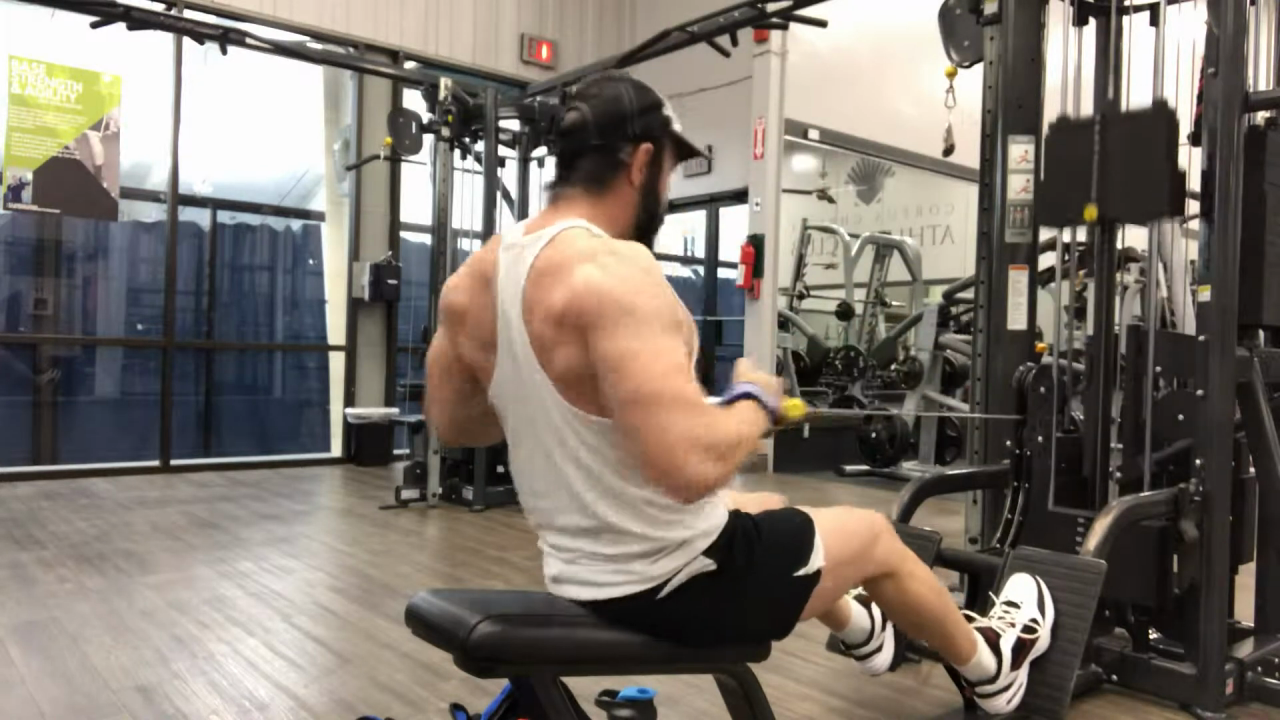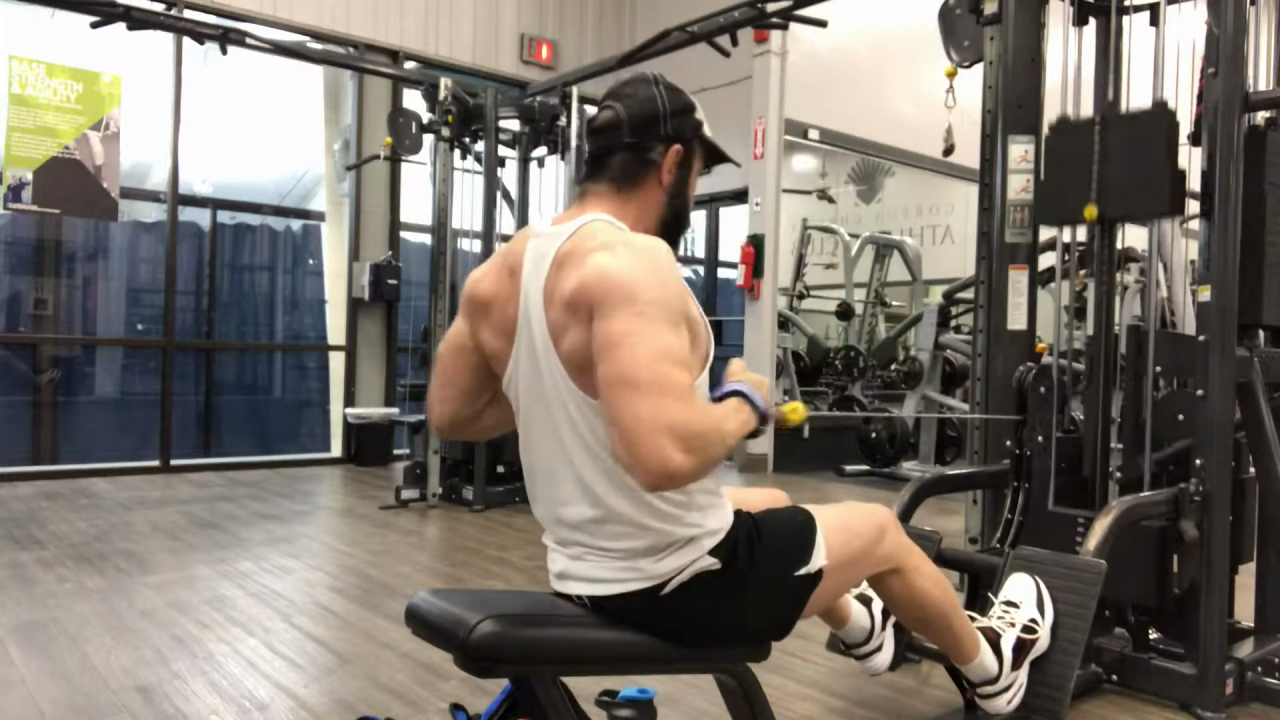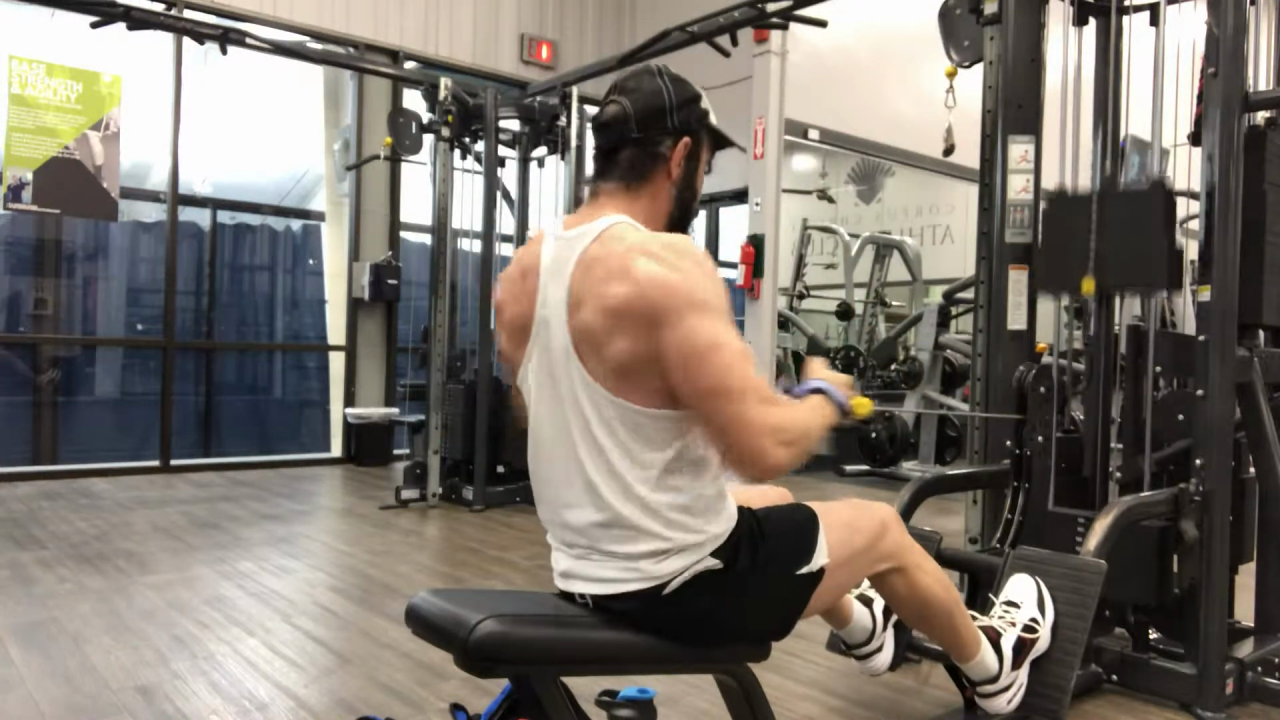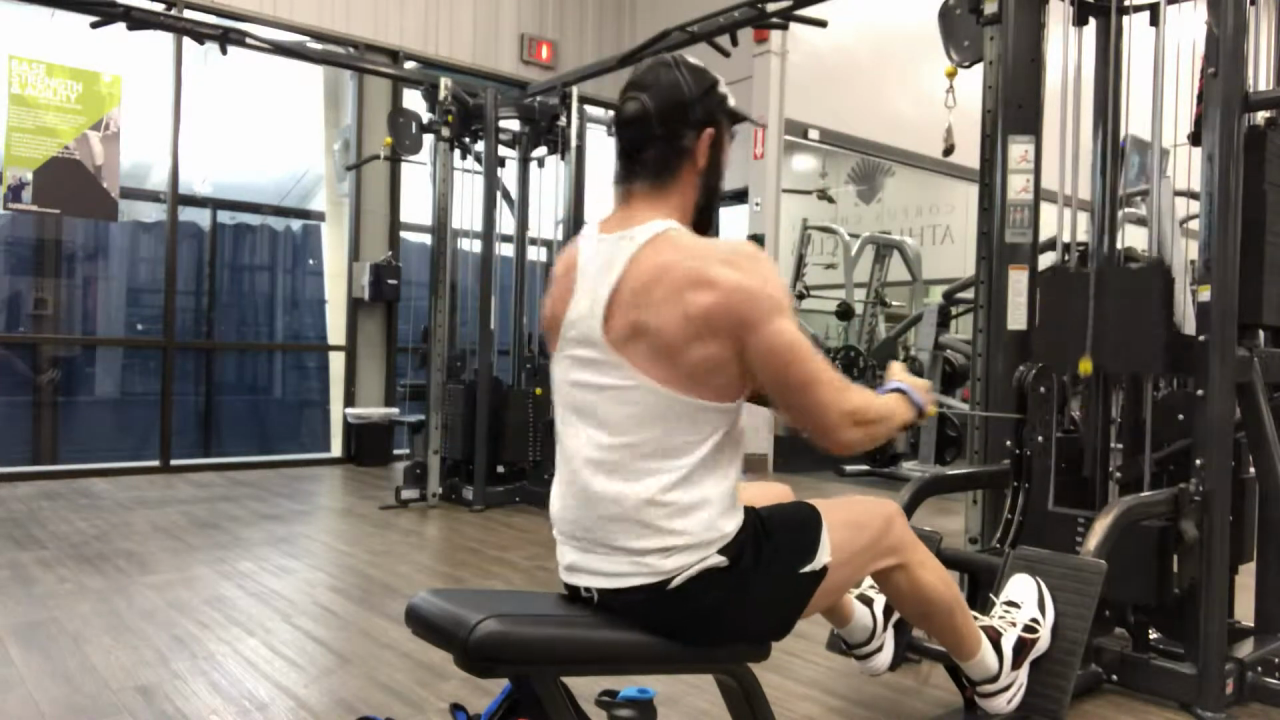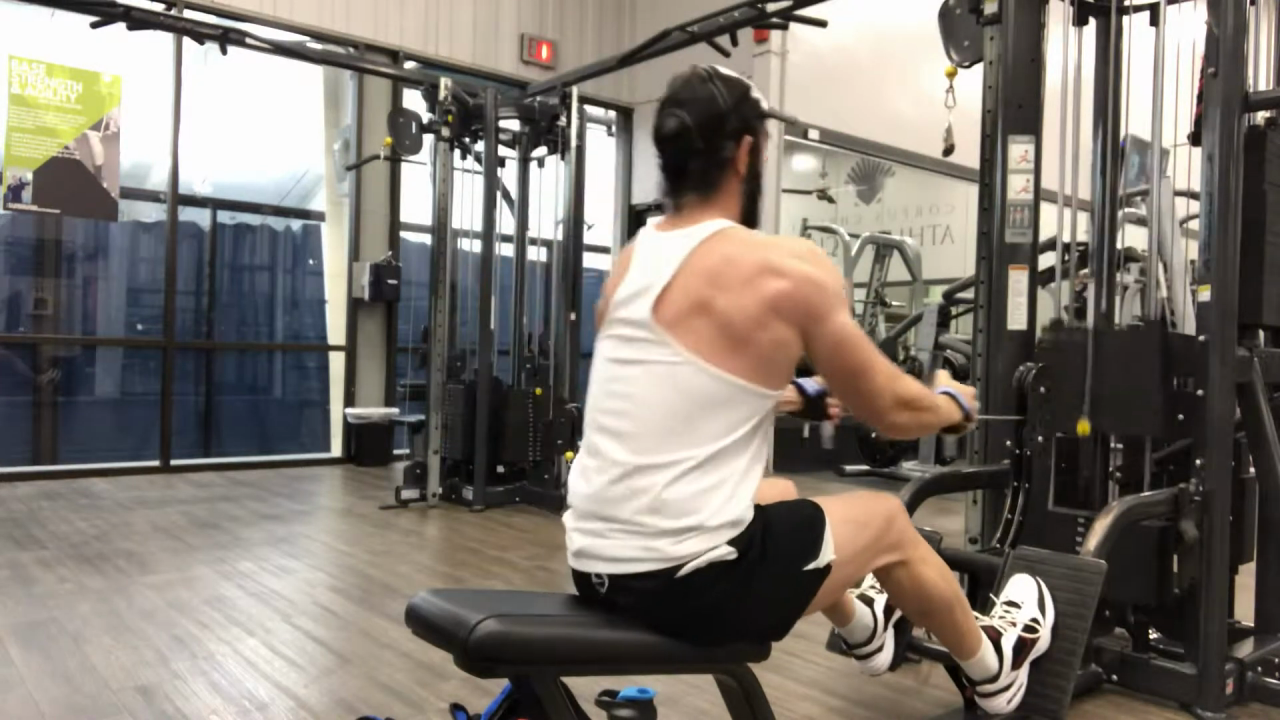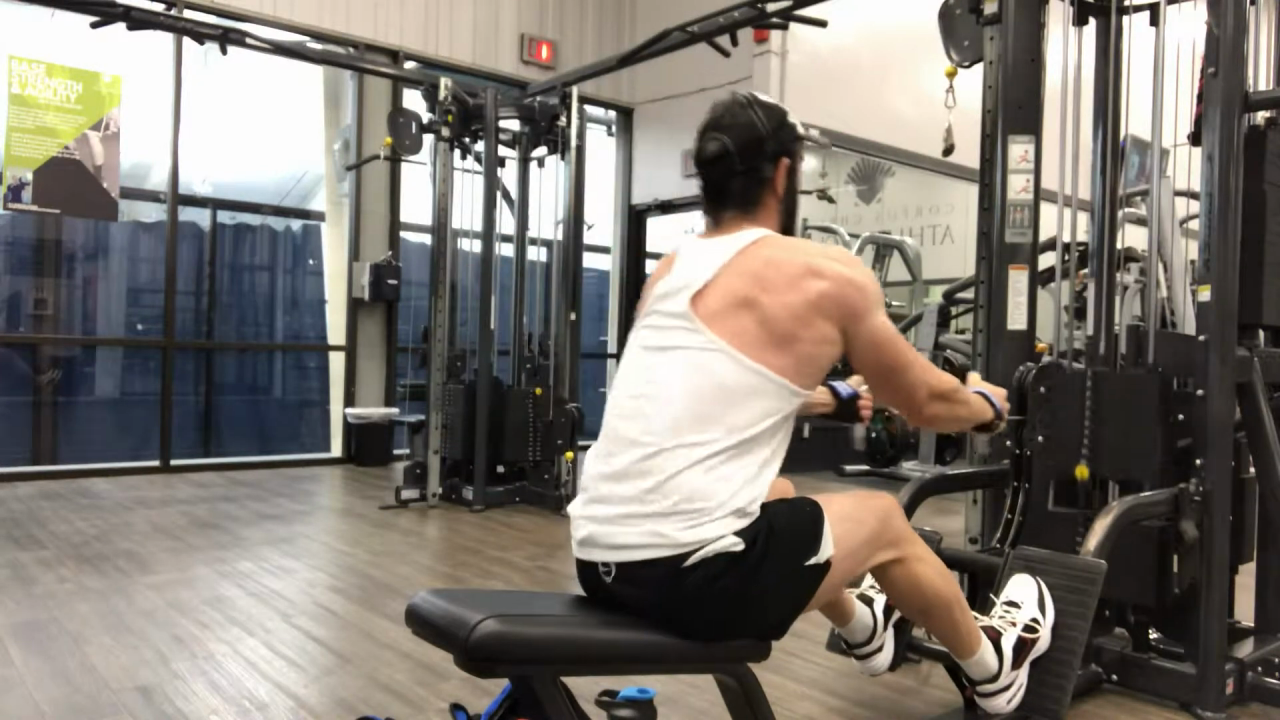
dt=0.2s
person 1, frame 1
left shoulder: (473, 278)
right shoulder: (610, 272)
left elbow: (451, 424)
right elbow: (692, 465)
right wrist: (752, 403)
left hip: (581, 575)
right hip: (670, 582)
left knee: (768, 509)
right knee: (870, 533)
left ankle: (863, 628)
right ankle: (991, 667)
person 1, frame 2
left shoulder: (497, 273)
right shoulder: (628, 261)
left elbow: (449, 415)
right elbow: (666, 455)
right wrist: (744, 403)
left hip: (586, 579)
right hip: (681, 583)
left knee: (769, 503)
right knee: (877, 529)
left ankle: (864, 629)
right ankle: (991, 668)
person 1, frame 3
left shoulder: (523, 270)
right shoulder: (664, 267)
right elbow: (767, 451)
right wrist: (823, 396)
left hip: (587, 577)
right hip: (681, 584)
left knee: (774, 505)
right knee: (877, 526)
left ankle: (865, 629)
person 1, frame 4
left shoulder: (571, 264)
right shoulder: (724, 274)
right elbow: (845, 427)
right wrist: (906, 398)
left hip: (589, 574)
right hip: (682, 585)
left knee: (773, 498)
right knee: (882, 524)
left ankle: (865, 629)
person 1, frame 5
left shoulder: (631, 259)
right shoulder: (786, 268)
right elbow: (892, 410)
right wrist: (955, 404)
left hip: (597, 566)
right hip: (688, 578)
left knee: (778, 495)
right knee: (885, 521)
left ankle: (864, 627)
person 1, frame 6
left shoulder: (670, 267)
right shoulder: (827, 274)
right elbow: (926, 401)
left wrist: (833, 397)
right wrist: (986, 404)
left hip: (599, 558)
right hip: (692, 570)
left knee: (778, 496)
right knee: (882, 520)
left ankle: (865, 628)
right ankle: (992, 669)
